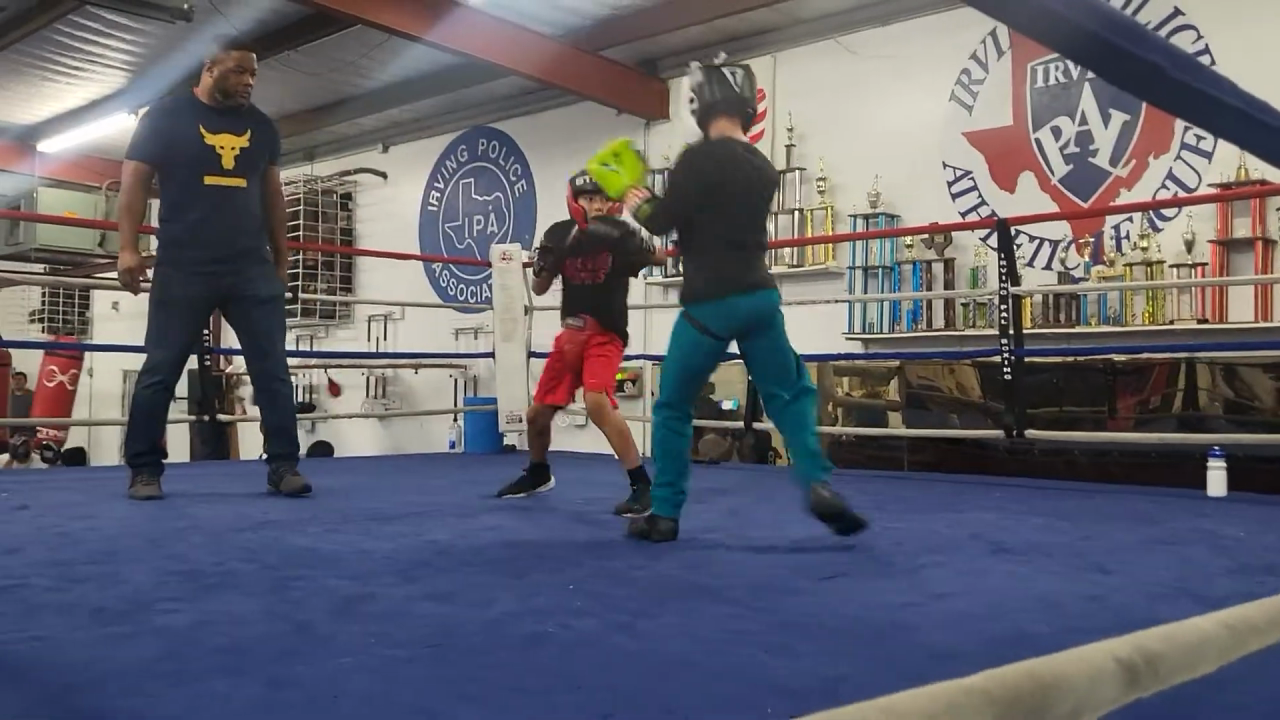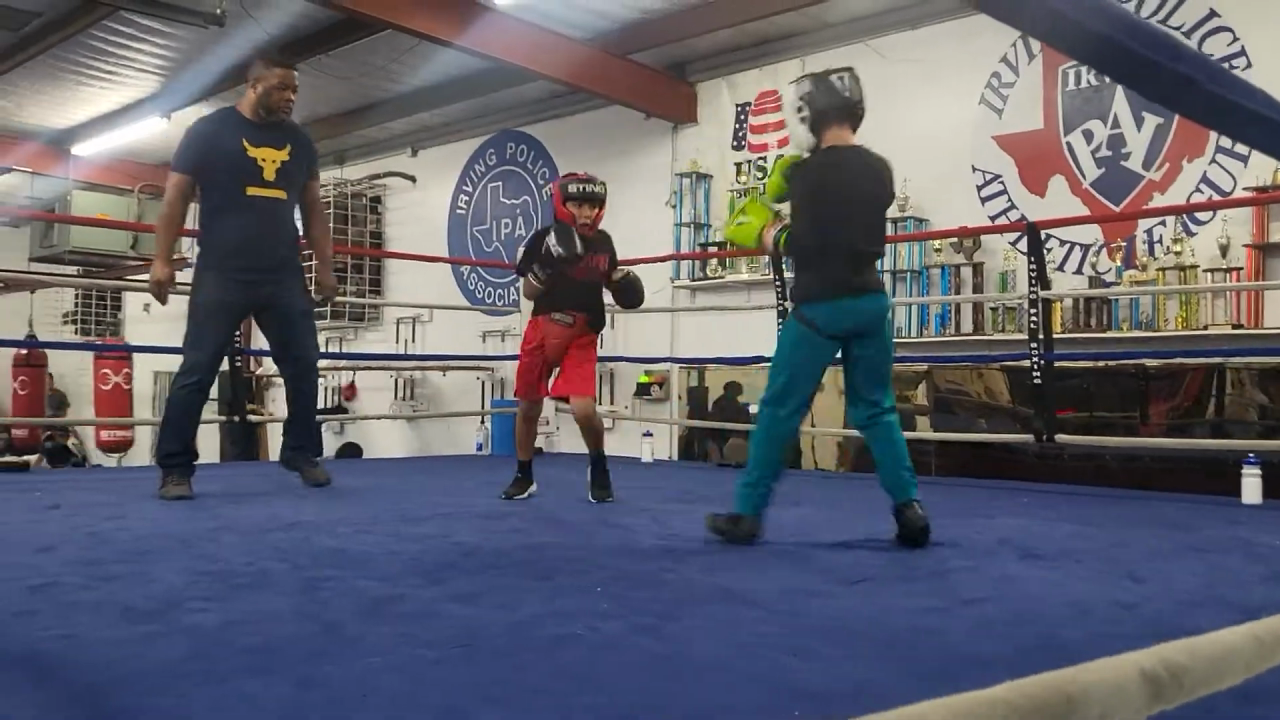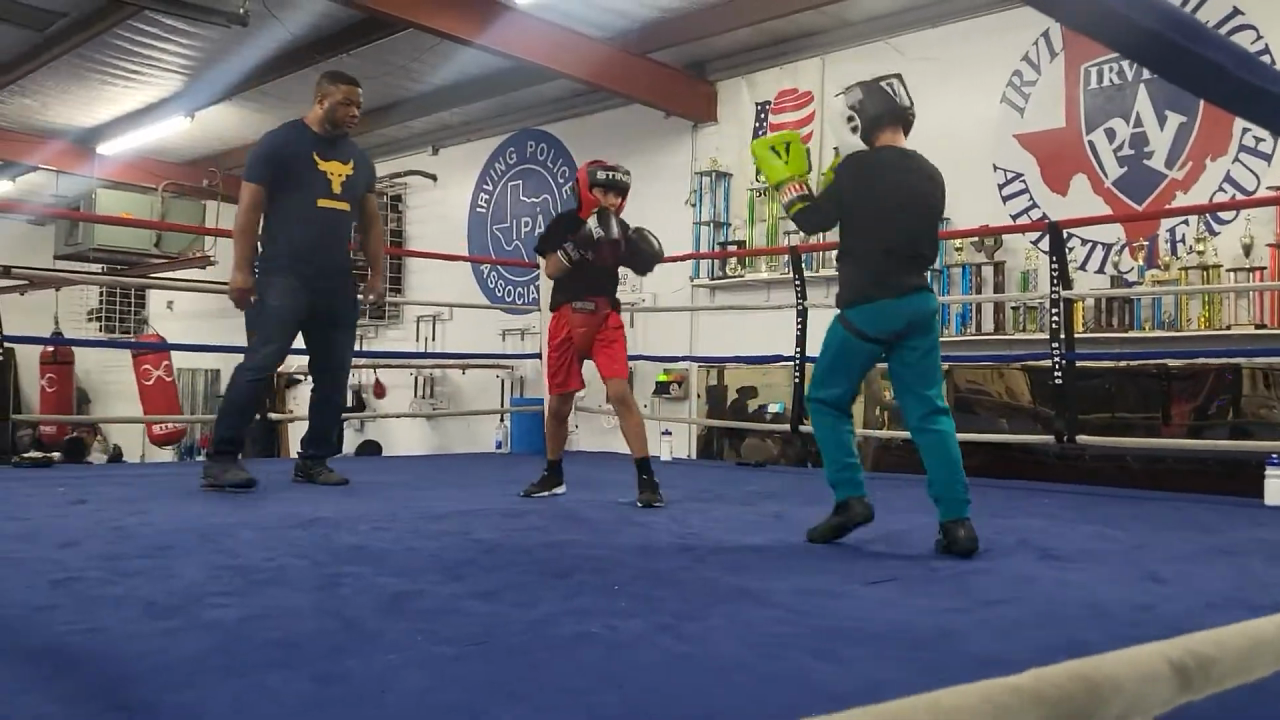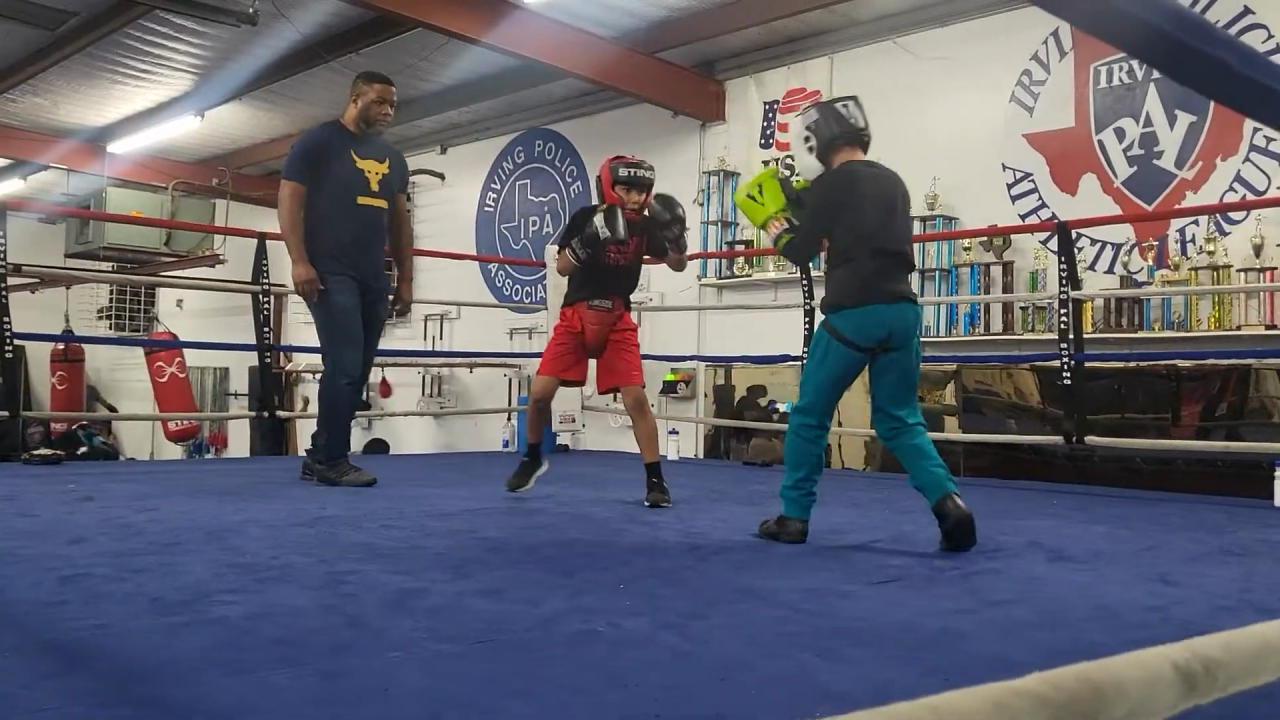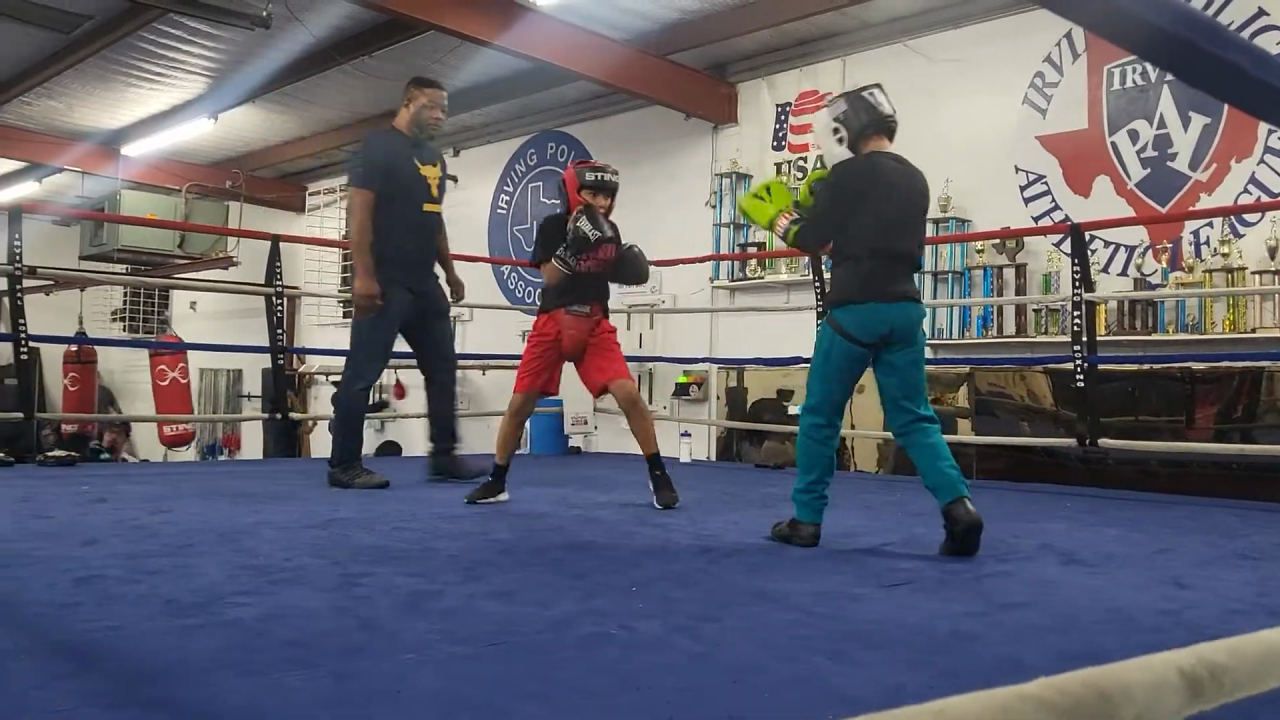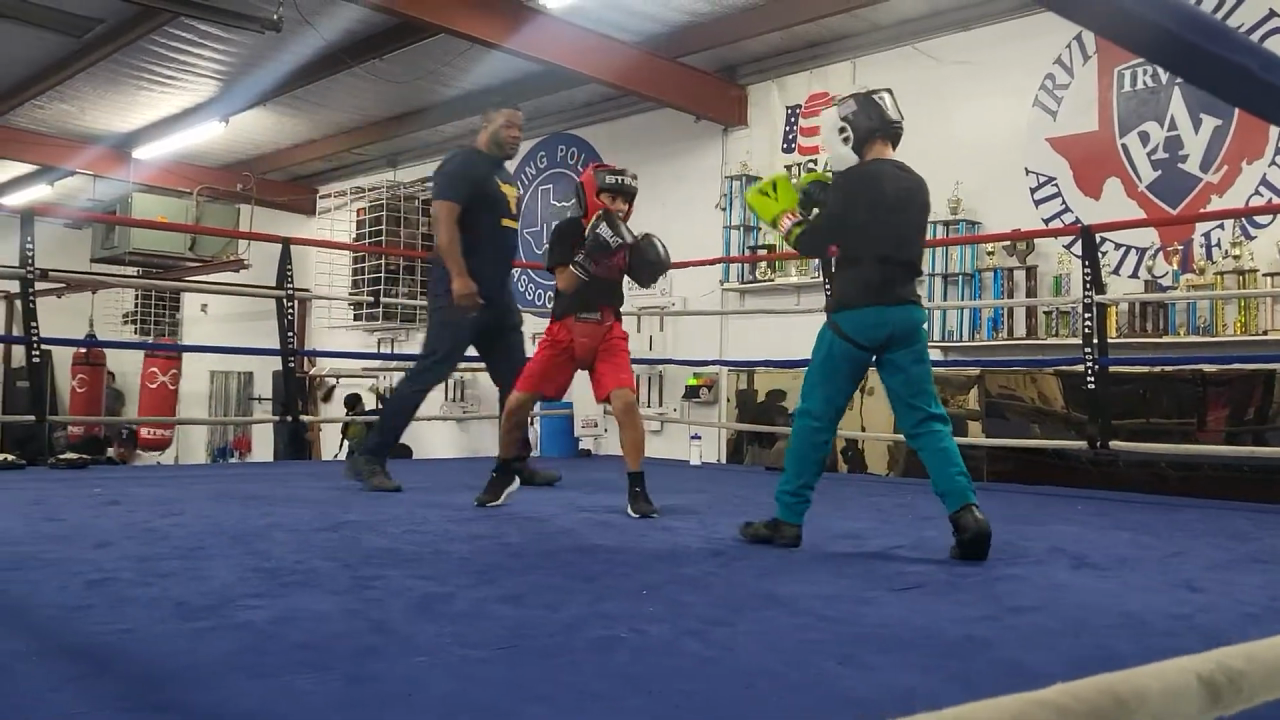
dt=0.3s
person 1, frame 1
left shoulder: (699, 158)
right shoulder: (761, 166)
left elbow: (663, 220)
left wrist: (631, 191)
left hip: (708, 305)
right hip: (757, 299)
left knee: (673, 409)
right knee: (792, 399)
left ankle: (665, 515)
right ankle: (819, 486)
person 1, frame 2
left shoulder: (817, 172)
right shoulder: (880, 170)
left elbow: (805, 245)
left wrist: (764, 231)
left hip: (822, 306)
right hip: (869, 301)
left knee: (780, 410)
right knee: (875, 410)
left ankle: (746, 514)
right ankle: (908, 509)
person 1, frame 3
left shoulder: (859, 167)
right shoulder: (931, 175)
left elbow: (819, 219)
left wrist: (785, 179)
left hip: (866, 306)
right hip: (916, 302)
left knee: (827, 400)
right knee: (929, 412)
left ankle: (851, 499)
right ankle: (956, 522)
person 1, frame 4
left shoulder: (831, 184)
right shoulder: (892, 182)
left elbow: (800, 252)
left wrist: (770, 218)
left hip: (853, 313)
right hip: (901, 310)
left knee: (809, 414)
right knee: (898, 421)
left ankle: (794, 516)
right ankle: (947, 501)
person 1, frame 5
left shoulder: (851, 172)
right shoulder: (914, 178)
left elbow: (815, 238)
left wrist: (775, 214)
right wrist: (826, 194)
left hip: (854, 309)
right hip: (903, 309)
left knee: (821, 415)
right knee: (913, 418)
left ankle: (805, 519)
right ankle: (956, 505)
person 1, frame 6
left shoulder: (856, 180)
right shoulder: (916, 185)
left elbow: (816, 243)
left wrist: (784, 215)
right wrist: (826, 199)
left hip: (855, 313)
right hip: (905, 313)
left knee: (815, 416)
right knee: (925, 420)
left ankle: (787, 518)
right ankle: (966, 512)
person 2, frame 1
left shoulder: (261, 127)
right shoulder: (166, 117)
left elbow: (272, 197)
right elbow: (134, 182)
left wrist: (281, 259)
right wrist: (129, 247)
left hip: (252, 267)
right hip: (183, 267)
left knee: (271, 364)
right knee: (161, 368)
left ankle: (283, 464)
right ankle: (144, 469)
person 2, frame 2
left shoulder: (299, 143)
right shoulder: (210, 131)
left elbow: (313, 210)
right elbow: (177, 194)
left wrist: (325, 266)
right wrist: (162, 259)
left hip: (285, 276)
right hip: (221, 275)
left knee: (303, 366)
right knee: (197, 371)
left ankle: (301, 452)
right ankle: (175, 469)
person 2, frame 3
left shoulder: (359, 160)
right shoulder: (280, 144)
left elbow: (371, 222)
right elbow: (249, 206)
left wrist: (378, 273)
right wrist: (242, 268)
left hip: (337, 283)
right hip: (282, 276)
left knee: (333, 376)
right knee: (261, 363)
left ankle: (313, 460)
right ankle: (221, 458)
person 2, frame 4
left shoulder: (392, 157)
right shoulder: (318, 143)
left elbow: (400, 222)
right elbow: (289, 202)
left wrist: (405, 279)
right wrist: (300, 262)
left hip: (375, 278)
right hip: (330, 274)
left knee: (356, 372)
right knee: (345, 367)
left ankle: (318, 457)
right ankle: (331, 461)
person 2, frame 5
left shoulder: (434, 158)
right shoulder: (378, 149)
right elbow: (360, 213)
left wrist: (449, 270)
right wrist: (363, 275)
left hip: (424, 283)
right hip: (384, 284)
left knee: (442, 369)
right knee: (363, 372)
left ankle: (445, 456)
right ankle: (344, 464)
person 2, frame 6
left shoulder: (506, 177)
right shoulder: (460, 166)
right elbow: (444, 223)
right wrist: (459, 278)
left hip: (497, 293)
right hip: (461, 293)
left knee: (514, 380)
right knee: (429, 373)
left ankle: (516, 463)
right ankle: (370, 457)
person 3, frame 1
left shoulder: (619, 235)
right shoulder: (562, 233)
left elbow: (655, 257)
right elbow: (538, 287)
left wrist: (626, 234)
right wrist: (544, 257)
left hip: (604, 338)
right hip: (571, 335)
left knee: (597, 404)
right knee: (538, 412)
left ankle: (643, 487)
right ankle: (537, 474)
person 3, frame 2
left shoulder: (603, 241)
right shoulder: (544, 238)
left elbow: (612, 281)
right elbow: (529, 292)
left wrist: (624, 284)
right wrist: (548, 262)
left hip: (582, 335)
right hip: (542, 330)
left knee: (583, 409)
right knee: (528, 408)
left ankle: (599, 469)
right ankle: (524, 475)
person 3, frame 3
left shoulder: (621, 228)
right shoulder: (565, 222)
left elbow: (637, 266)
right elbow: (552, 269)
left wrist: (645, 257)
right wrist: (583, 240)
left hip: (605, 318)
right hip: (566, 319)
left knee: (620, 393)
right knee: (558, 404)
left ankle: (647, 478)
right ankle: (553, 475)
person 3, frame 4
left shoulder: (645, 226)
right shoulder: (585, 217)
left elbow: (679, 265)
right elbow: (562, 267)
left wrist: (676, 233)
right wrist: (589, 239)
left hip: (618, 320)
right hip: (576, 316)
left knee: (635, 398)
right knee: (540, 392)
left ankle: (655, 480)
right ankle: (532, 458)
person 3, frame 5
left shoulder: (609, 231)
right shoulder: (553, 226)
left elbow: (614, 274)
right elbow: (551, 277)
left wrist: (631, 268)
right wrist: (576, 244)
left hip: (595, 325)
right hip: (553, 323)
left knee: (629, 395)
right knee: (520, 404)
left ankle: (659, 476)
right ankle: (496, 480)
person 3, frame 6
left shoulder: (623, 235)
right shoulder: (567, 230)
left elbow: (641, 277)
right elbow: (565, 283)
left wrist: (649, 265)
right wrist: (593, 250)
left hip: (608, 330)
right hip: (565, 329)
left knee: (626, 403)
right knee: (516, 405)
left ankle: (637, 490)
right ankle: (502, 475)
